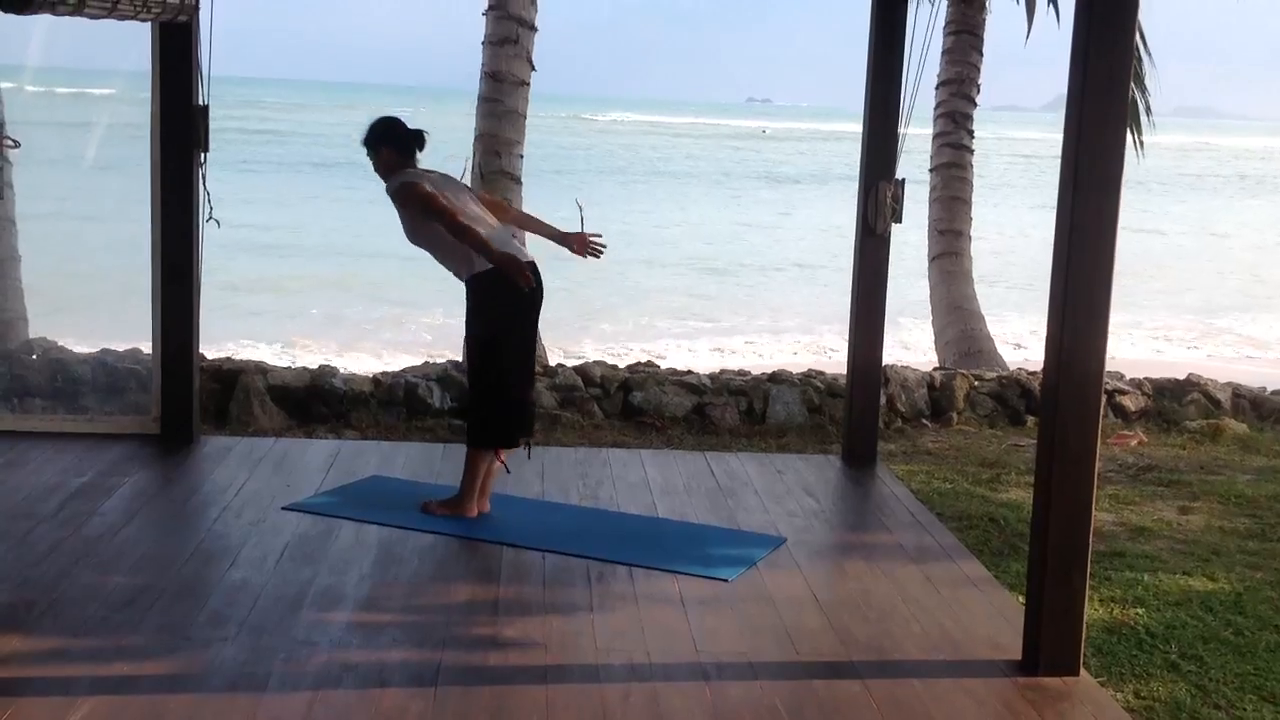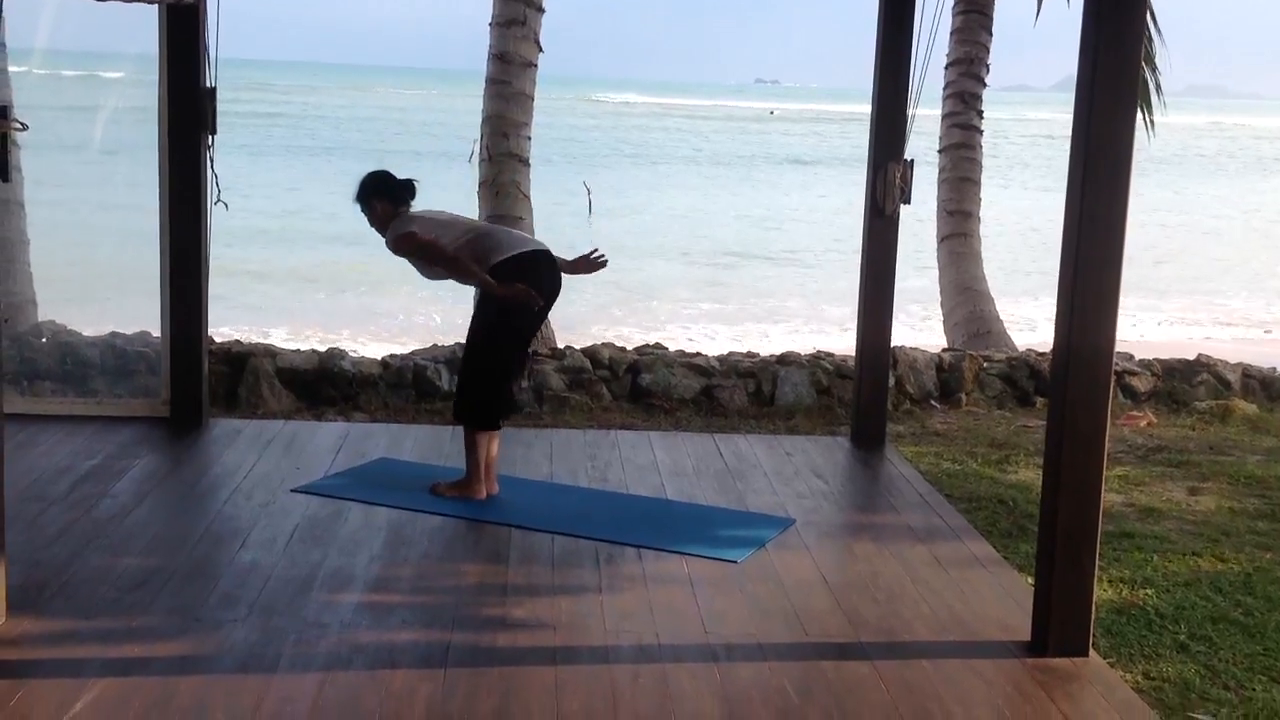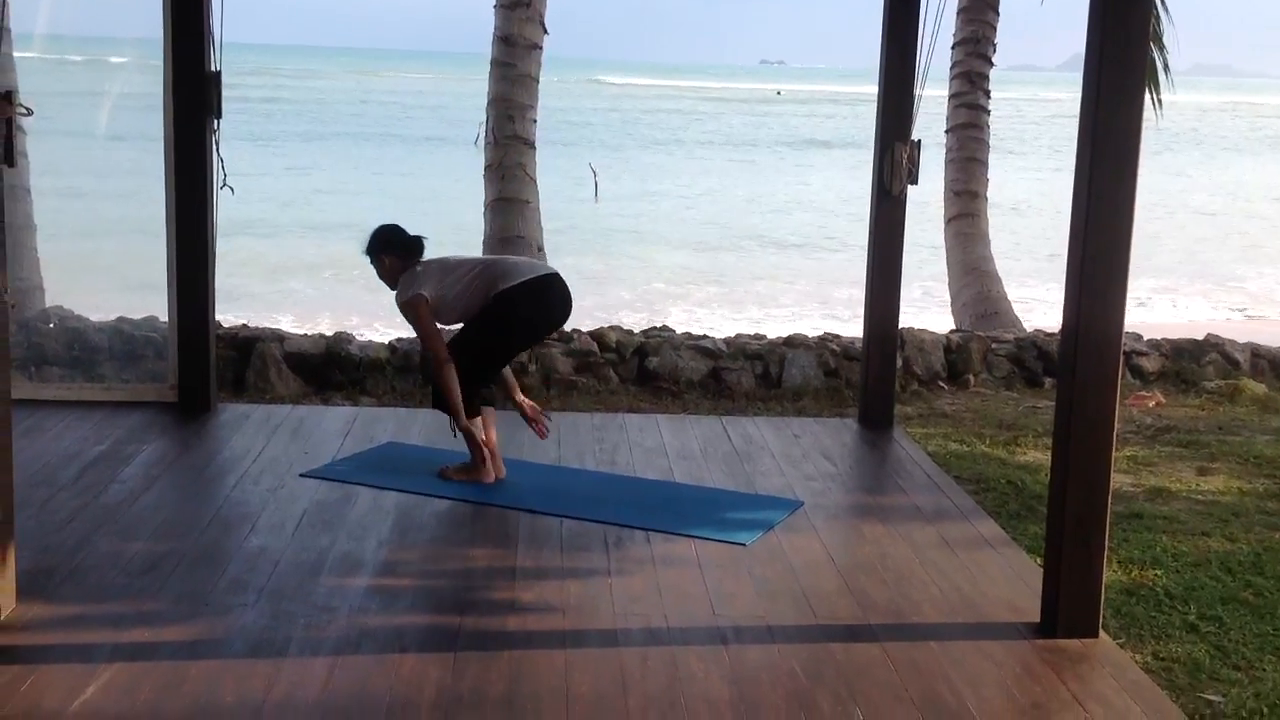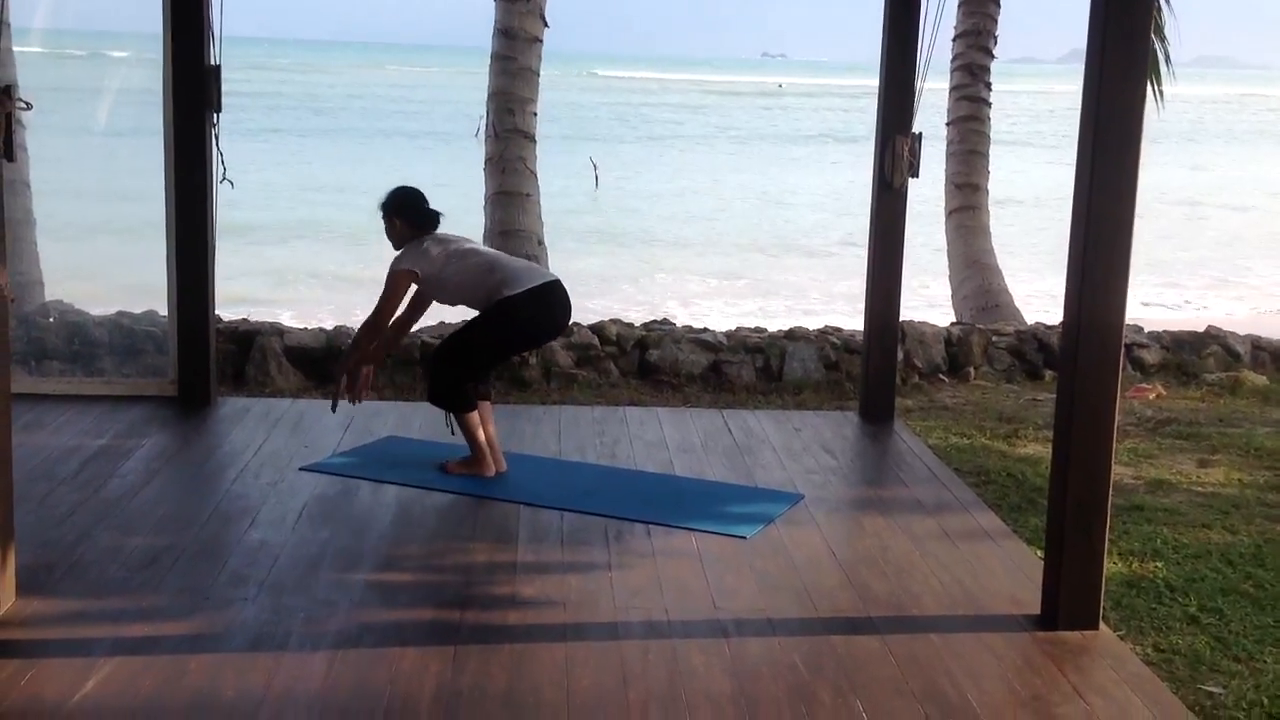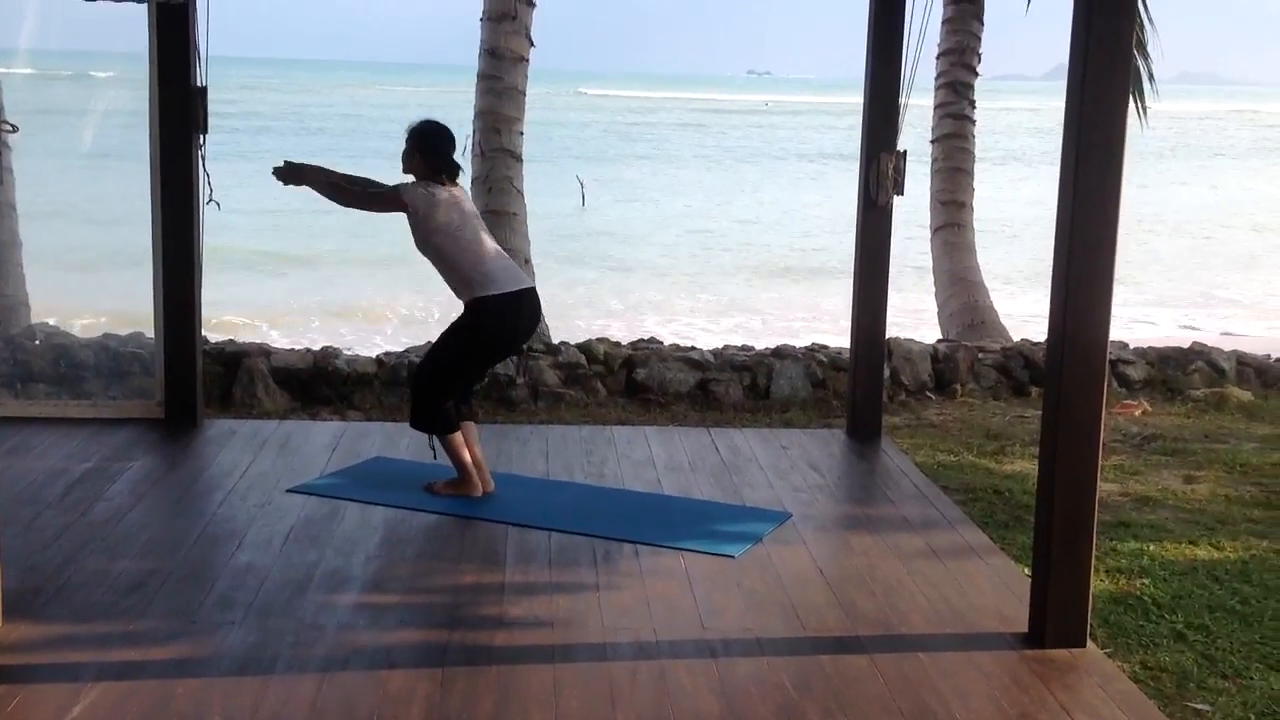
dt=0.5s
person 1, frame 1
left shoulder: (401, 186)
right shoulder: (437, 180)
left elbow: (451, 221)
right elbow: (503, 209)
left wrist: (496, 256)
right wrist: (563, 238)
left hip: (496, 283)
right hip: (522, 274)
left knee: (488, 392)
right knee: (507, 388)
left ankle: (466, 500)
right ankle: (480, 496)
person 1, frame 2
left shoulder: (398, 235)
right shoulder: (429, 220)
left elbow: (449, 259)
left wrist: (498, 290)
right wrist: (566, 266)
left hip: (513, 271)
right hip: (541, 266)
left knee: (478, 378)
right knee: (497, 374)
left ankle: (473, 483)
right ankle: (487, 477)
person 1, frame 3
left shoulder: (409, 292)
right shoulder: (434, 271)
left elbow: (440, 360)
right elbow: (489, 344)
left wrist: (463, 423)
right wrist: (517, 397)
left hip: (527, 297)
right hip: (553, 290)
left knee: (457, 369)
right knee: (475, 364)
left ankle: (481, 467)
right ankle: (492, 460)
person 1, frame 4
left shoulder: (409, 259)
right shoulder: (440, 247)
left elbow: (378, 322)
right elbow: (408, 318)
left wrist: (345, 367)
right wrist: (368, 362)
left hip: (527, 305)
right hip: (553, 298)
left knee: (445, 366)
right knee: (466, 361)
left ankle: (481, 461)
right ankle: (493, 455)
person 1, frame 5
left shoulder: (420, 197)
right shoulder: (450, 190)
left elbow: (353, 197)
right elbow: (372, 189)
left wrist: (305, 176)
right wrist: (314, 172)
left hip: (496, 309)
right hip: (523, 302)
left knee: (429, 385)
right knee: (452, 383)
left ankle: (469, 481)
right ankle: (479, 475)
